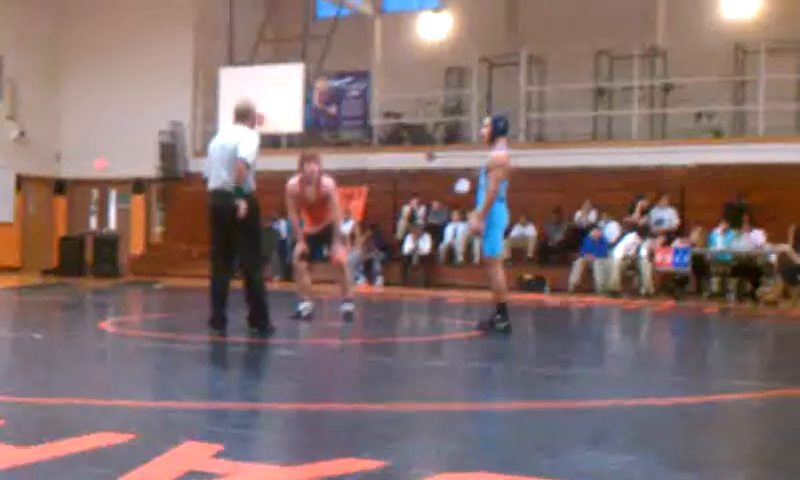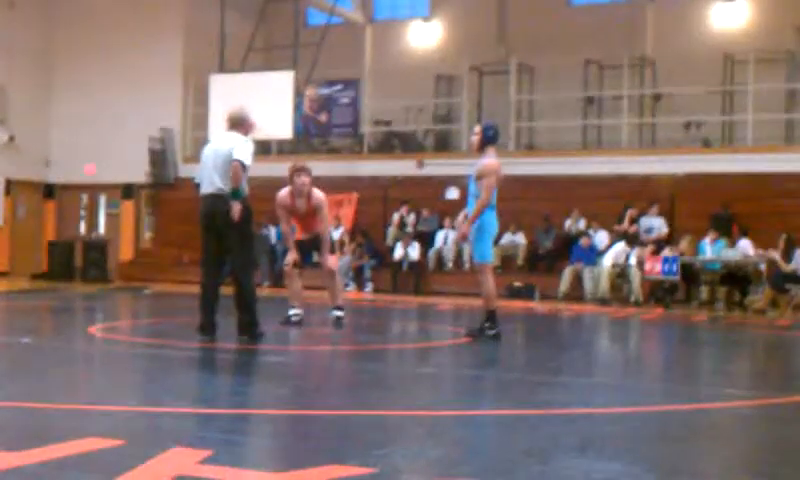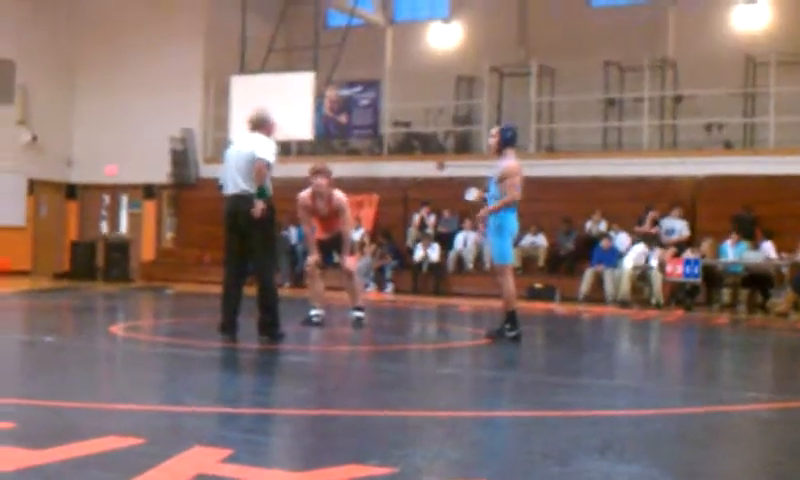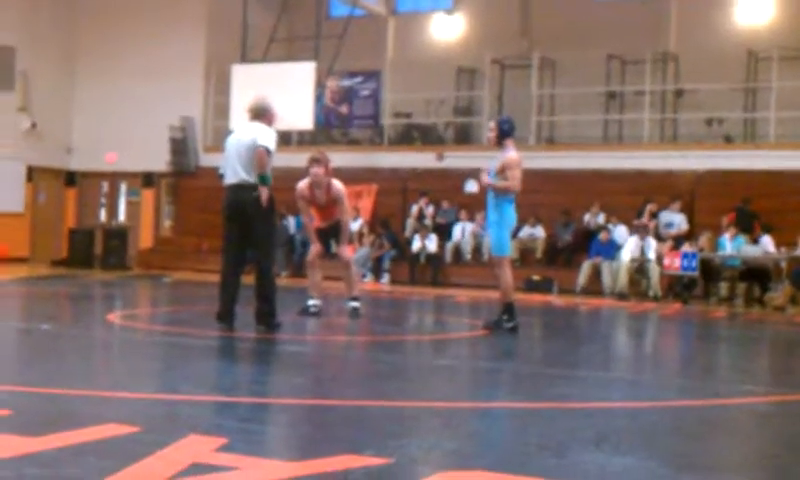
dt=0.2s
person 1, frame 1
left shoulder: (219, 136)
right shoulder: (249, 135)
left elbow: (208, 173)
right elbow: (241, 165)
left wrist: (219, 193)
right wrist: (241, 197)
left hip: (216, 199)
right hip: (238, 201)
left knee: (220, 263)
right knee: (251, 262)
left ankle: (218, 321)
right ankle: (258, 321)
person 1, frame 2
left shoulder: (211, 144)
right shoulder: (243, 142)
left elbow: (200, 179)
right elbow: (236, 167)
left wrist: (211, 198)
right wrist: (235, 199)
left hip: (208, 204)
right hip: (231, 205)
left knee: (210, 268)
right knee: (242, 268)
left ankle: (207, 327)
right ankle: (248, 328)
person 1, frame 3
left shoulder: (234, 145)
right shoulder: (265, 143)
left elbow: (224, 181)
right elbow: (260, 164)
left wrist: (236, 198)
right wrist: (260, 197)
left hip: (232, 204)
right hip: (254, 206)
left knee: (233, 268)
right knee: (264, 268)
left ankle: (228, 327)
right ankle: (268, 328)
person 1, frame 4
left shoulder: (234, 135)
right shoulder: (266, 132)
left elbow: (224, 170)
right elbow: (261, 152)
left wrist: (233, 189)
right wrist: (264, 184)
left hip: (232, 194)
right hip: (254, 195)
left knee: (232, 258)
right knee: (263, 258)
left ankle: (225, 316)
right ankle: (265, 318)
person 2, frame 1
left shoulder: (498, 155)
right shoulder: (497, 154)
left elbow: (493, 191)
left wrist: (480, 218)
right wrist: (477, 213)
left hip: (492, 215)
right hip: (490, 214)
left knee: (494, 264)
right knee: (492, 264)
left ankle: (502, 317)
right ankle: (499, 315)
person 2, frame 2
left shoulder: (489, 163)
right shoulder: (485, 162)
left elbow: (485, 199)
left wrist: (469, 223)
right wrist: (466, 215)
left hip: (482, 222)
right hip: (479, 222)
left knee: (484, 271)
right knee: (482, 271)
left ankle: (492, 324)
right ankle: (488, 322)
person 2, frame 3
left shoulder: (510, 164)
right shoulder: (503, 164)
left elbow: (514, 197)
left wrist: (489, 210)
right wrist: (487, 197)
left hip: (502, 222)
right hip: (497, 222)
left knee: (504, 272)
right knee: (502, 273)
left ankle: (512, 325)
right ankle: (508, 323)
person 2, frame 4
left shoulder: (511, 156)
right shoulder: (504, 156)
left elbow: (515, 186)
left wrist: (490, 183)
right wrist: (489, 181)
left hip: (501, 214)
right hip: (495, 214)
left knee: (502, 264)
right knee: (499, 265)
left ankle: (509, 317)
right ankle: (506, 315)
person 3, frame 1
left shoulder: (327, 184)
right shoulder: (292, 186)
left elbow: (336, 214)
right elbow: (293, 214)
left wrist: (337, 242)
right wrist: (300, 240)
left hip: (328, 226)
right hip: (309, 228)
left knee: (341, 261)
right knee: (298, 264)
left ankle: (348, 304)
right ankle: (305, 305)
person 3, frame 2
left shoulder: (318, 197)
right shoulder: (282, 197)
left elbow: (325, 226)
right elbow: (284, 225)
left wrist: (325, 254)
right wrist: (292, 250)
left hip: (319, 235)
right hip: (300, 235)
left knee: (331, 268)
right knee: (289, 269)
left ankle: (338, 312)
right ankle: (295, 312)
person 3, frame 3
left shoulder: (339, 198)
right shoulder: (303, 198)
left elbow: (347, 228)
right elbow: (306, 226)
left wrist: (345, 254)
right wrist: (313, 252)
left hip: (340, 235)
right hip: (321, 235)
left knee: (350, 269)
right knee: (311, 269)
left ankle: (358, 312)
right ankle: (316, 312)
person 3, frame 4
left shoulder: (337, 188)
right shoulder: (302, 188)
left elbow: (345, 217)
right elbow: (306, 217)
left wrist: (343, 244)
right wrist: (314, 242)
left hip: (338, 223)
right hip: (320, 224)
left knee: (346, 259)
right knee: (311, 259)
left ankle: (354, 302)
right ankle: (314, 302)
